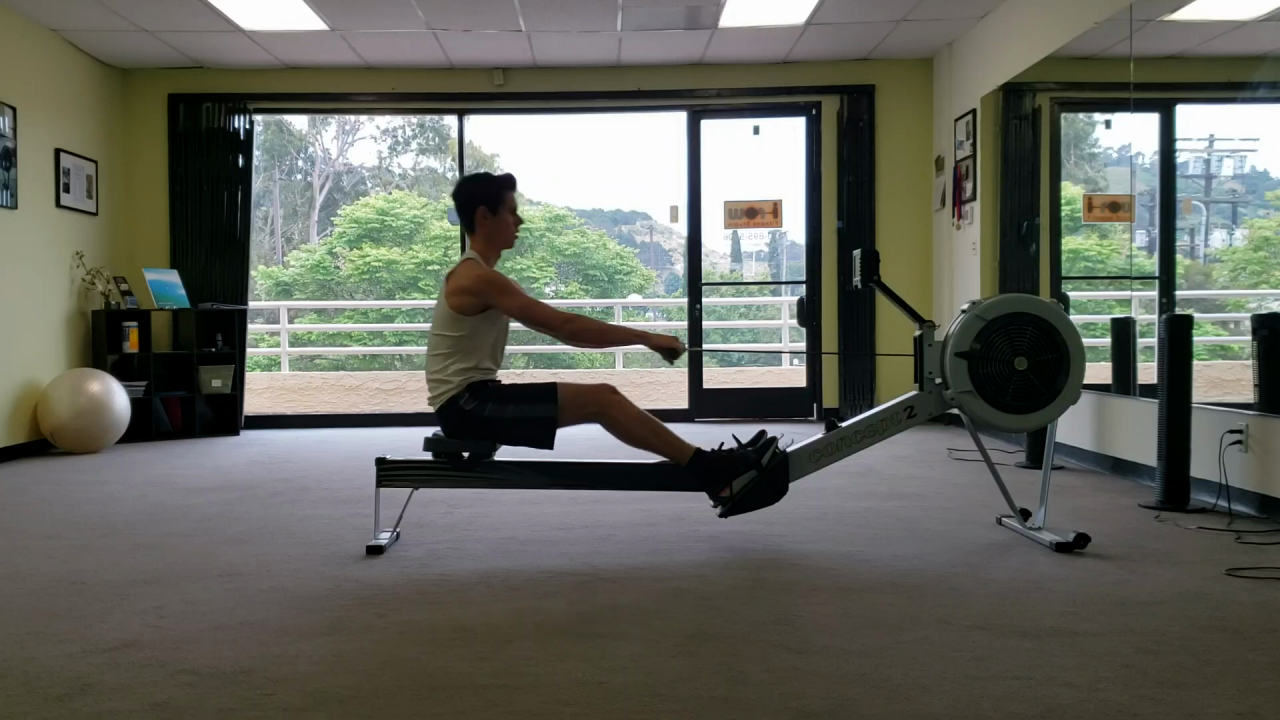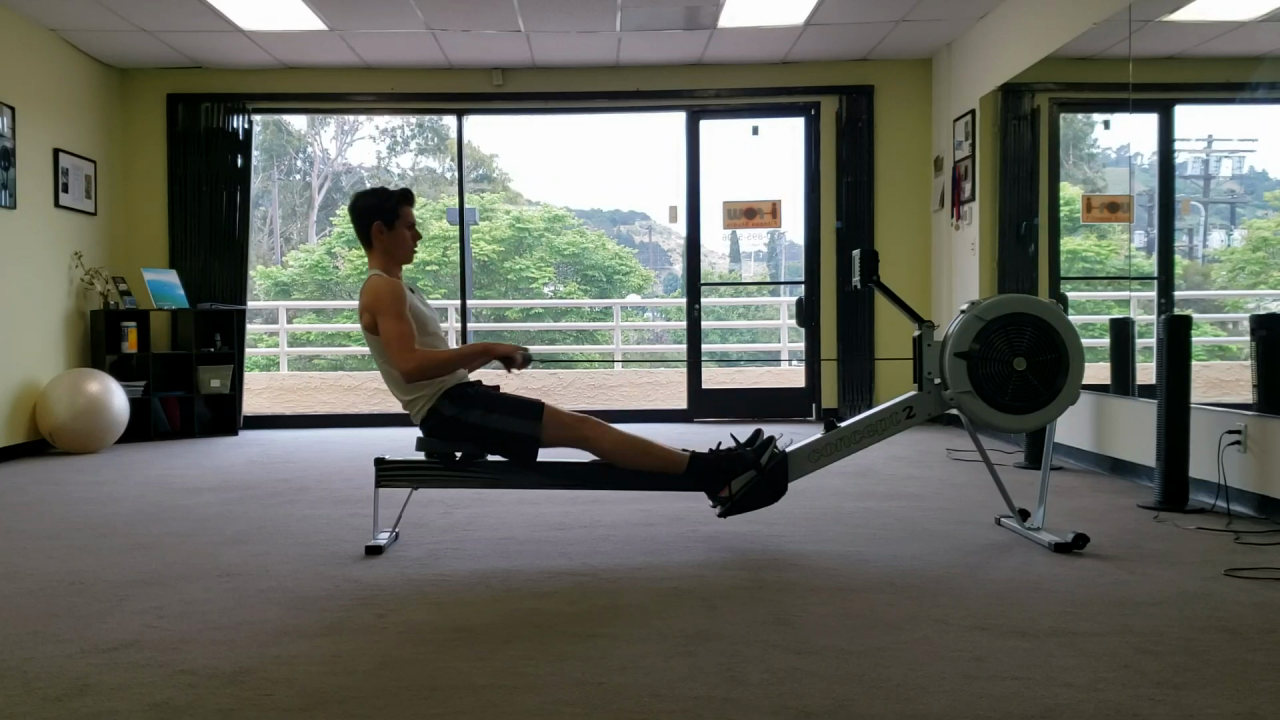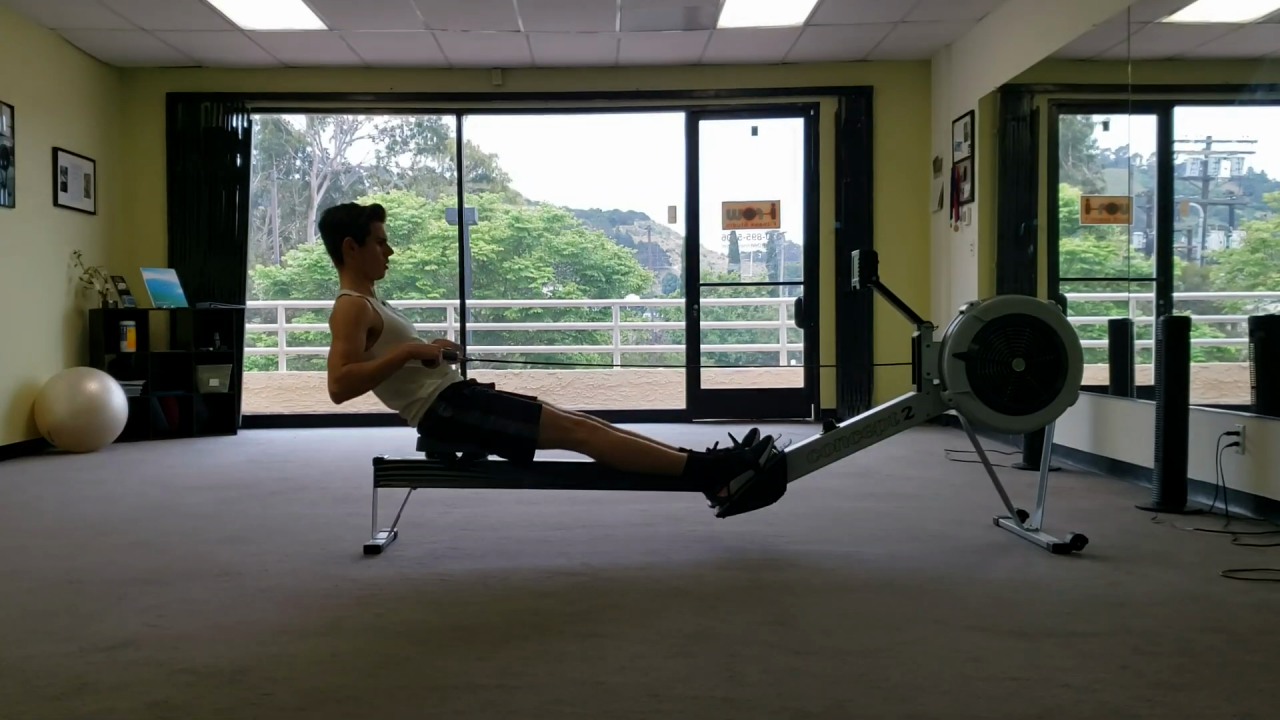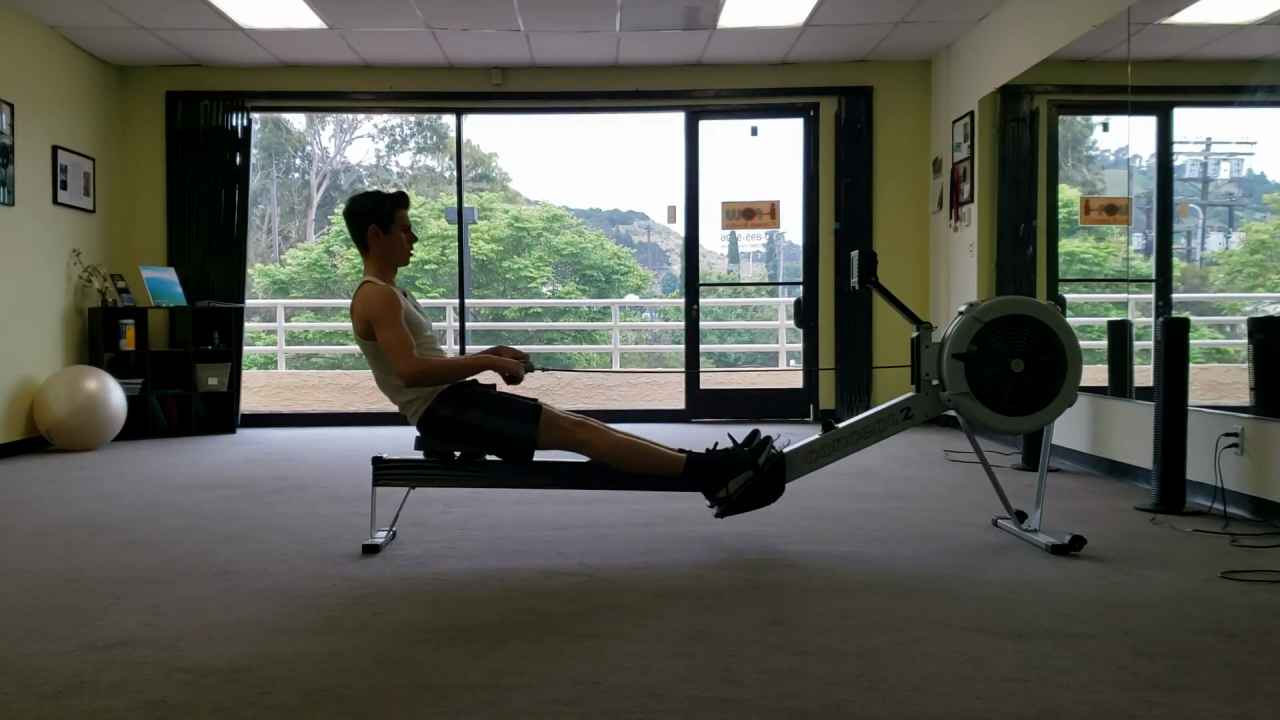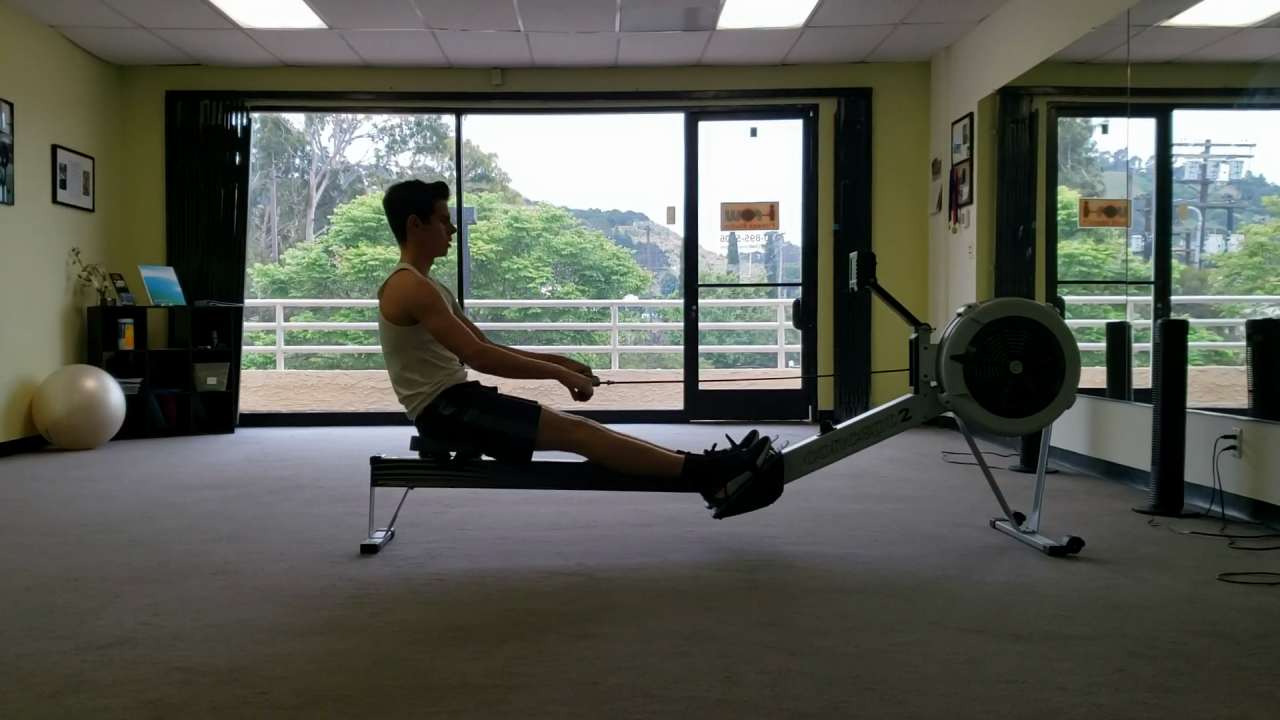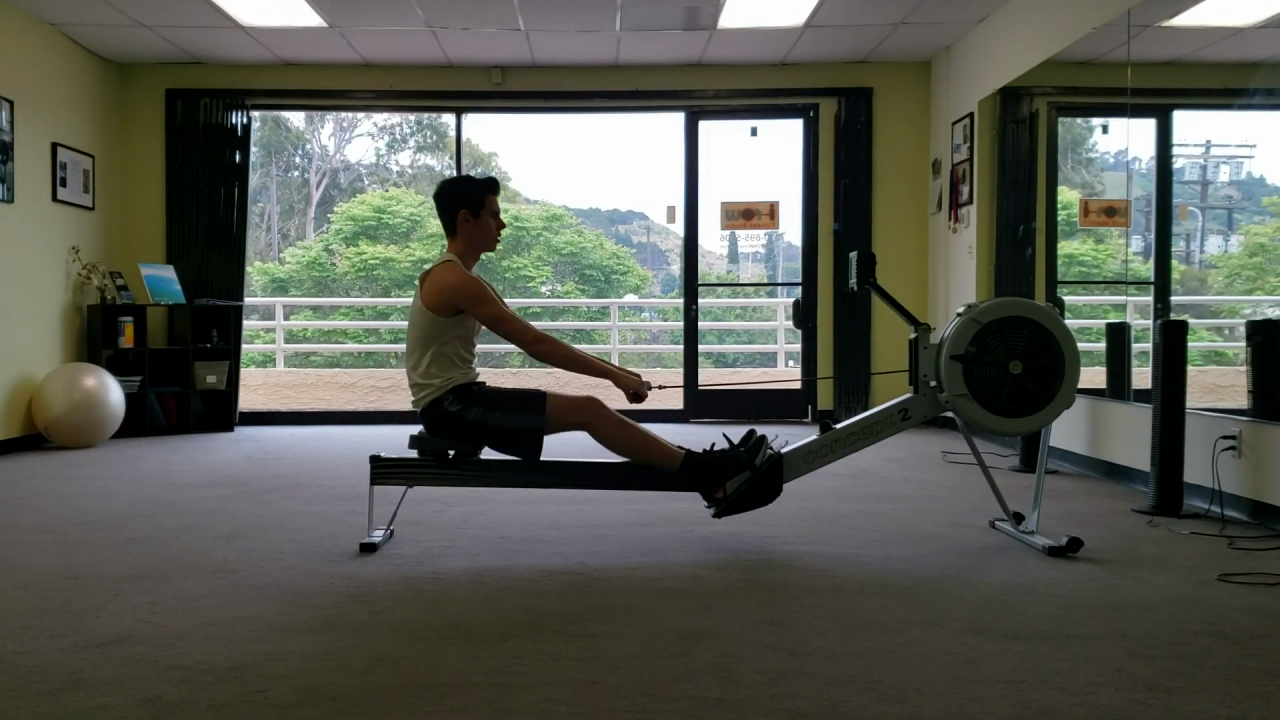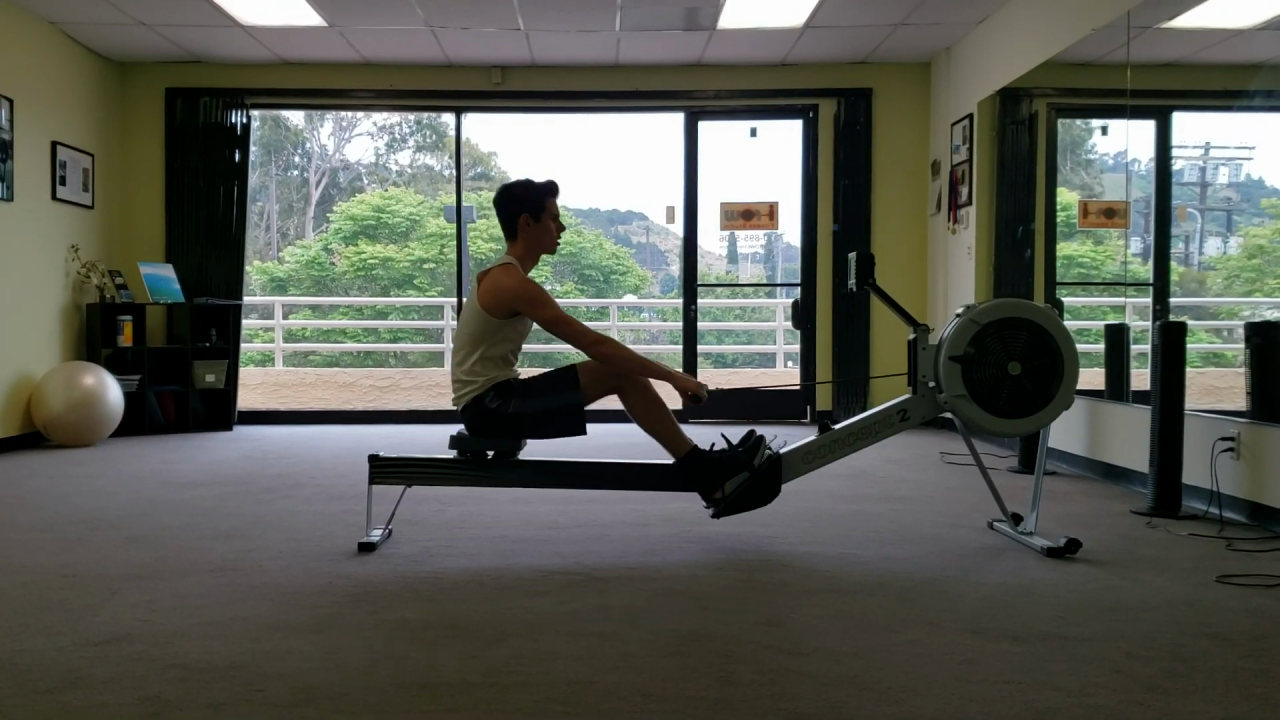
dt=0.3s
person 1, frame 1
left shoulder: (480, 273)
right shoulder: (476, 276)
left elbow: (560, 325)
right elbow: (564, 326)
left wrist: (640, 336)
right wrist: (648, 338)
left hip: (476, 400)
right hip: (466, 406)
left knee: (602, 401)
right knee: (603, 398)
left ankle: (708, 467)
right ankle: (710, 470)
person 1, frame 2
left shoulder: (398, 288)
right shoulder: (382, 291)
right elbow: (412, 368)
left wrist: (477, 350)
right wrist: (491, 350)
left hip: (461, 399)
right hip: (448, 410)
left knee: (584, 424)
right knee: (581, 430)
left ankle: (707, 466)
right ankle: (709, 473)
person 1, frame 3
left shoulder: (370, 304)
right shoulder: (352, 309)
right elbow: (339, 386)
left wrist: (430, 352)
right wrist: (409, 349)
left hip: (456, 396)
right hip: (444, 409)
left knee: (582, 422)
right knee: (575, 431)
left ankle: (702, 464)
right ankle: (705, 472)
person 1, frame 4
left shoulder: (392, 293)
right shoulder: (376, 296)
right elbow: (412, 372)
left wrist: (485, 357)
right wrist: (490, 362)
left hip: (454, 399)
right hip: (443, 410)
left knee: (581, 424)
right knee: (576, 431)
left ankle: (703, 465)
right ankle: (706, 471)
person 1, frame 5
left shoulder: (427, 286)
right shoulder: (409, 286)
left elbow: (486, 347)
right elbow: (479, 358)
left wrist: (552, 360)
right wrist: (558, 373)
left hip: (457, 401)
right hip: (444, 409)
left knee: (580, 427)
right knee: (576, 431)
left ankle: (702, 467)
right ankle: (705, 474)
person 1, frame 6
left shoulder: (458, 277)
right shoulder: (453, 280)
left elbow: (533, 341)
right elbow: (536, 344)
left wrist: (612, 371)
right wrist: (617, 375)
left hip: (460, 401)
right hip: (449, 408)
left knee: (590, 408)
right knee: (588, 411)
left ankle: (701, 467)
right ankle: (704, 472)
person 1, frame 7
left shoulder: (507, 277)
right shoulder: (510, 283)
left elbow: (590, 344)
right elbow: (593, 344)
left wrist: (660, 373)
right wrist: (672, 377)
left hip: (495, 400)
right hip: (488, 406)
left knee: (629, 371)
right knee: (623, 375)
left ankle: (703, 466)
right ankle: (704, 469)
